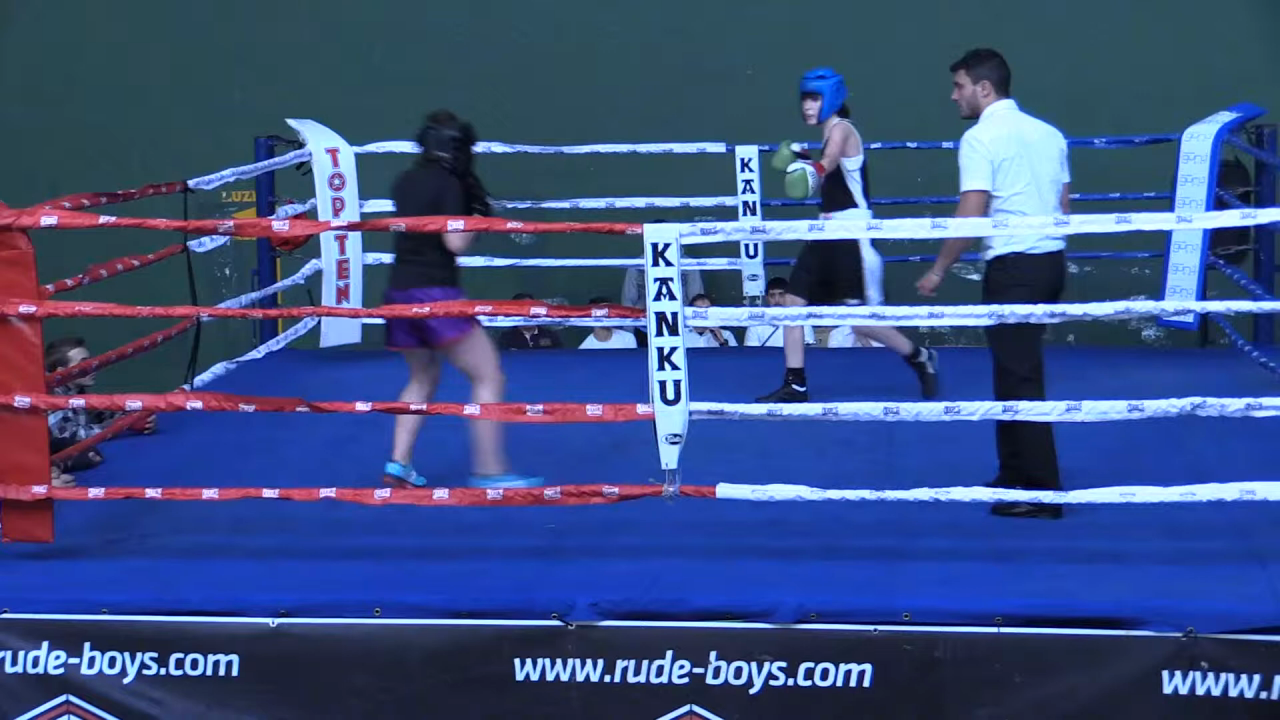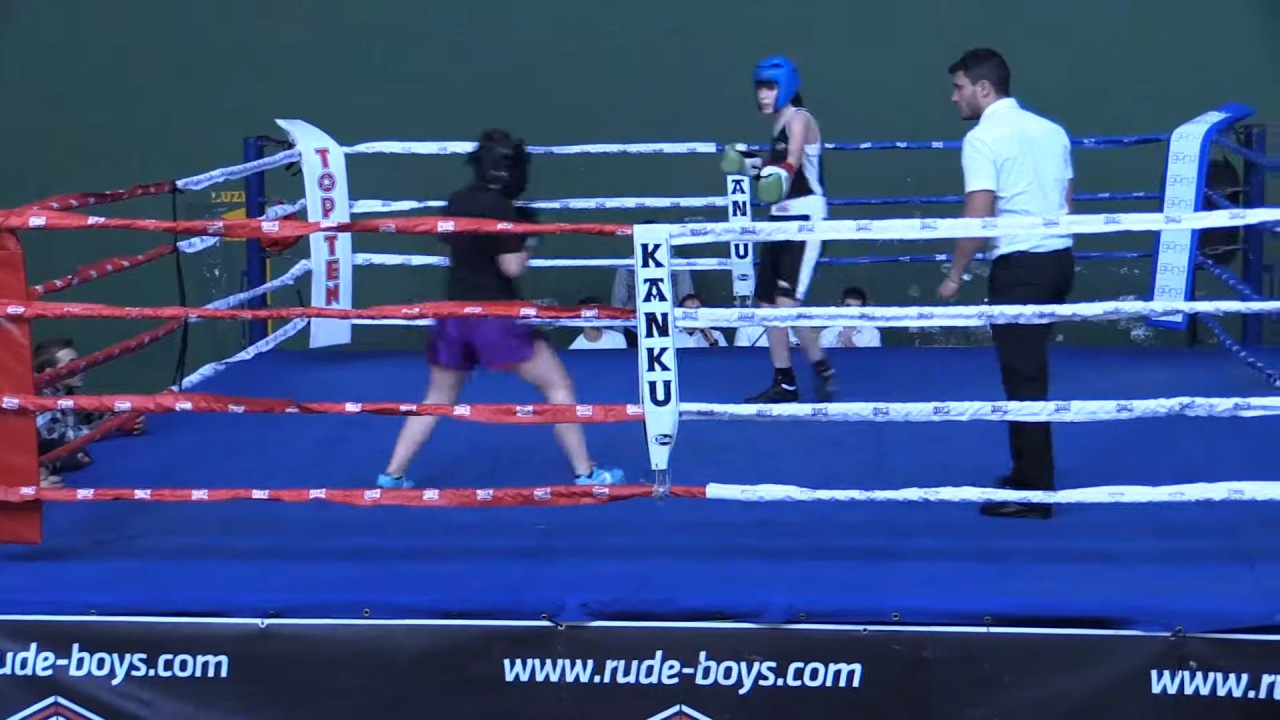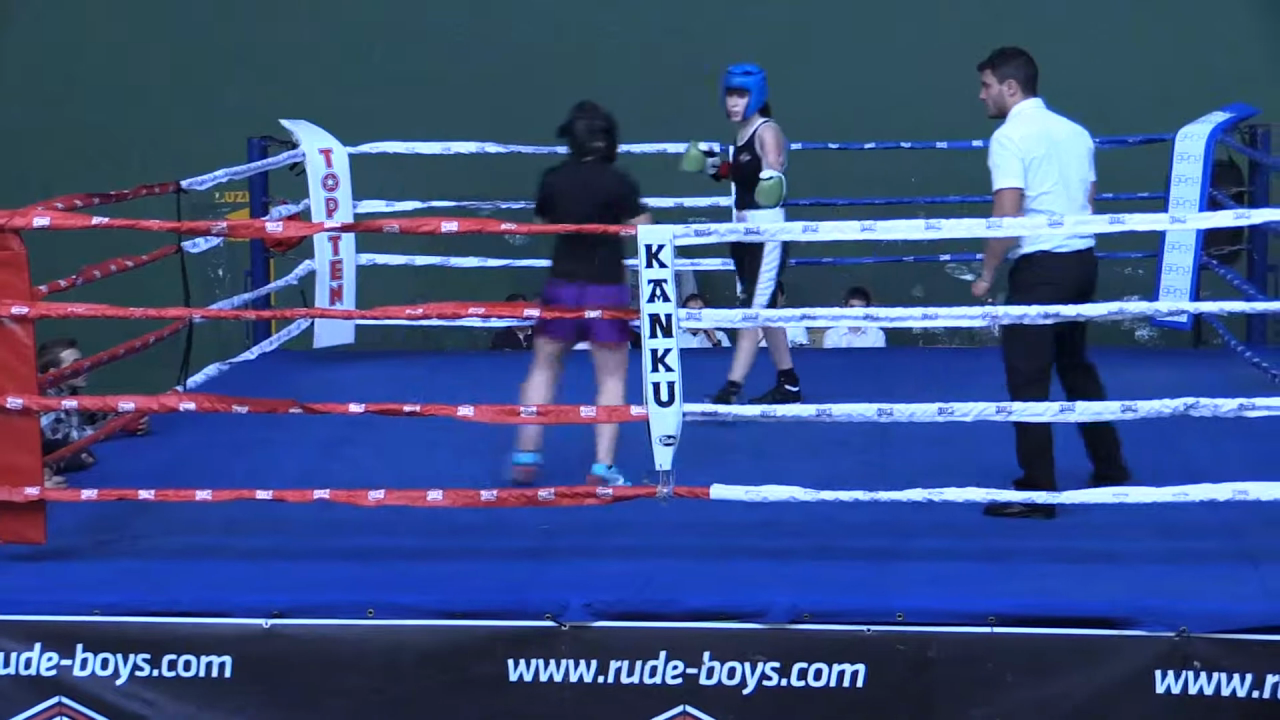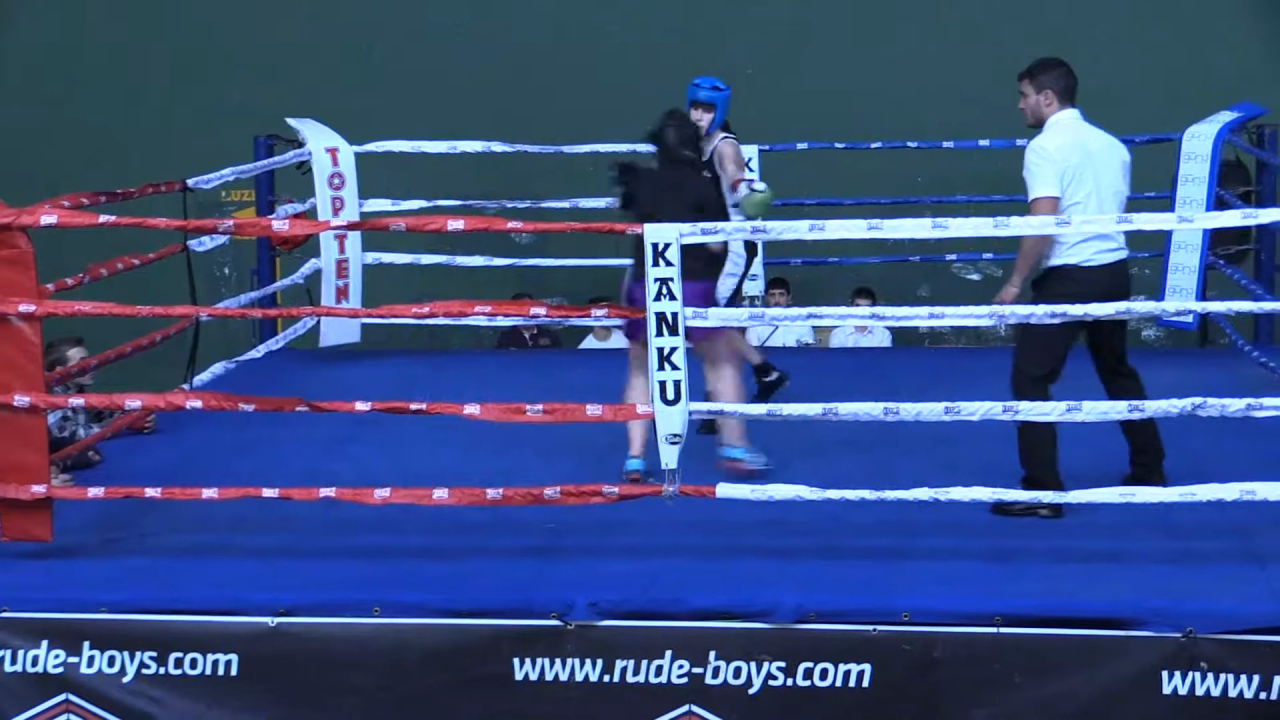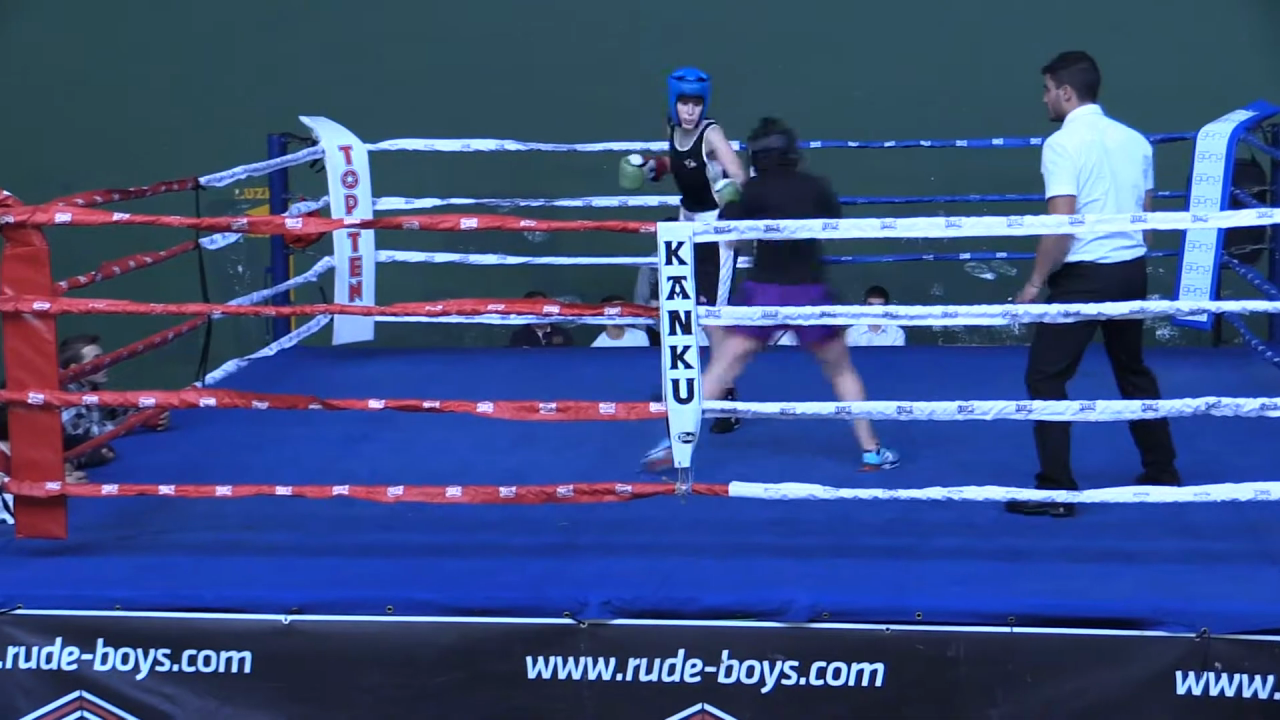
dt=0.2s
person 1, frame 1
left shoulder: (981, 137)
right shoulder: (1049, 133)
left elbow: (971, 216)
right elbow: (1064, 206)
left wrist: (938, 269)
left hip: (1014, 268)
right hip: (1050, 262)
left knee: (1021, 377)
right knee: (1015, 371)
left ankle: (1042, 492)
right ankle: (1016, 472)
person 1, frame 2
left shoulder: (983, 136)
right shoulder: (1053, 130)
left elbow: (979, 217)
right elbow: (1067, 204)
left wrist: (955, 274)
left hip: (1020, 267)
right hip: (1060, 260)
left knee: (1021, 376)
right knee: (1030, 368)
left ankle: (1032, 492)
right ankle: (1033, 471)
person 1, frame 3
left shoulder: (1009, 136)
right shoulder: (1076, 132)
left elbow: (1008, 216)
right elbow: (1087, 204)
left wrist: (987, 273)
left hip: (1040, 269)
right hip: (1082, 262)
left knee: (1026, 379)
right knee: (1076, 367)
left ankle: (1037, 492)
right ankle: (1112, 469)
person 1, frame 4
left shoulder: (1044, 146)
right shoulder: (1113, 145)
left wrist: (1015, 282)
left hip: (1069, 278)
right hip: (1114, 273)
left knee: (1029, 380)
right knee: (1119, 373)
left ankle: (1042, 489)
right ankle: (1149, 471)
person 1, frame 5
left shoulder: (1063, 143)
right shoulder: (1135, 140)
left elbow: (1060, 222)
right elbow: (1146, 214)
left wrist: (1035, 281)
left hip: (1085, 275)
right hip: (1130, 271)
left knee: (1045, 377)
right knee: (1134, 373)
left ankle: (1056, 490)
right ankle: (1162, 472)
person 2, frame 1
left shoulder: (405, 181)
right shoulder: (448, 187)
right elbow: (455, 244)
right wrist: (477, 214)
left hip: (399, 292)
right hip: (435, 294)
left knee: (422, 382)
right knee: (489, 377)
left ankle: (399, 464)
right ankle: (489, 473)
person 2, frame 2
left shoulder: (457, 202)
right shoulder: (502, 210)
right elbow: (512, 267)
right wrist: (527, 237)
left hip: (454, 317)
right hip: (493, 316)
left knee: (439, 402)
right knee: (559, 387)
left ankle: (391, 475)
right ankle: (584, 473)
person 2, frame 3
left shoulder: (553, 177)
right shoulder: (618, 181)
left elbow: (539, 226)
left hip: (562, 288)
right hip: (605, 289)
left knee: (543, 369)
right knee: (612, 377)
left ankle: (526, 455)
right ankle: (603, 467)
person 2, frame 4
left shoulder: (639, 178)
right shoulder: (702, 184)
left elbow: (626, 216)
right elbow: (717, 243)
left hip: (645, 288)
right hip: (692, 288)
left knee: (640, 375)
right knee: (722, 364)
left ankle: (635, 459)
right ankle: (734, 446)
person 2, frame 5
left shoulder: (756, 190)
right shoulder: (818, 187)
left hip: (767, 293)
right hip: (811, 293)
left knee: (720, 367)
right knee: (840, 371)
left ankle: (675, 443)
right ankle: (872, 450)
person 3, frame 1
left shoulder: (841, 129)
right shoulder: (829, 133)
left elbow: (828, 164)
left wrist: (810, 173)
right wrist: (798, 165)
left hip: (853, 233)
right knee: (793, 301)
left ankle: (920, 359)
right ankle: (794, 384)
person 3, frame 2
left shoulder: (800, 119)
right shoulder: (779, 124)
left elbow: (793, 160)
left wrist: (781, 172)
right wrist: (756, 166)
left hip: (805, 220)
right hip: (778, 220)
left knee: (787, 305)
right knee: (768, 304)
left ankle: (823, 369)
right ankle: (784, 382)
person 3, frame 3
left shoulder: (767, 130)
right shoulder: (741, 131)
left elbow: (771, 162)
left wrist: (772, 178)
right wrist: (712, 165)
right hip: (743, 228)
right knee: (762, 310)
left ankle: (728, 394)
right ankle: (789, 383)
person 3, frame 4
left shoulder: (725, 145)
right shoulder: (704, 144)
left elbow: (735, 178)
left wrist: (746, 188)
left hip: (733, 243)
right ankle: (769, 374)
person 3, frame 5
left shoulder: (711, 134)
right shoulder: (674, 133)
left elbow: (740, 174)
left wrist: (728, 185)
right wrist: (648, 166)
left knee: (710, 320)
left ankle: (726, 403)
